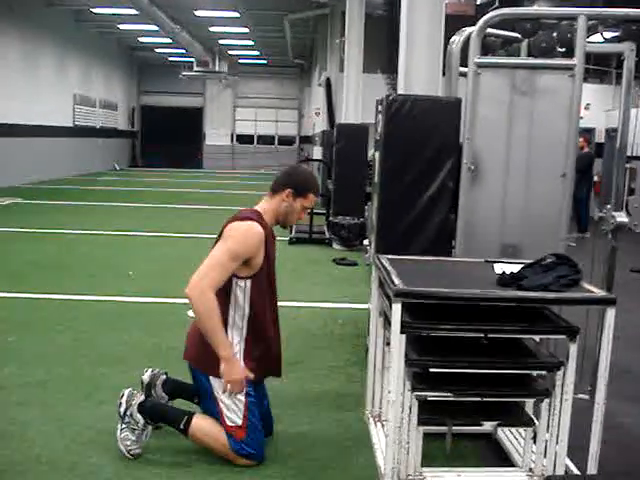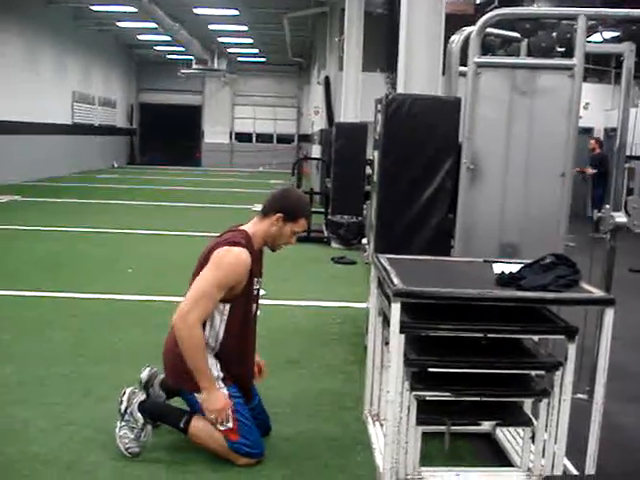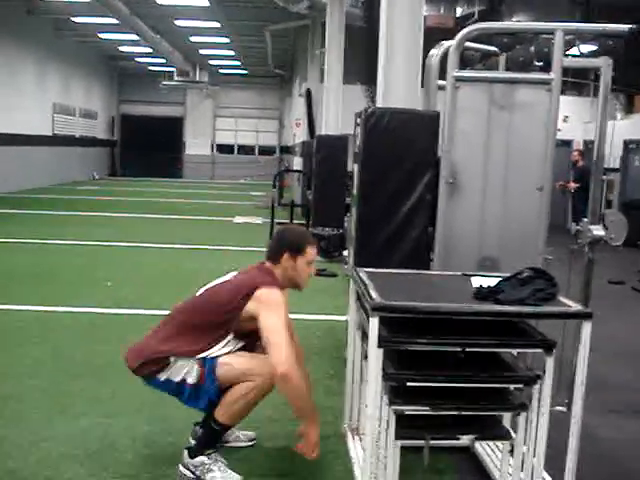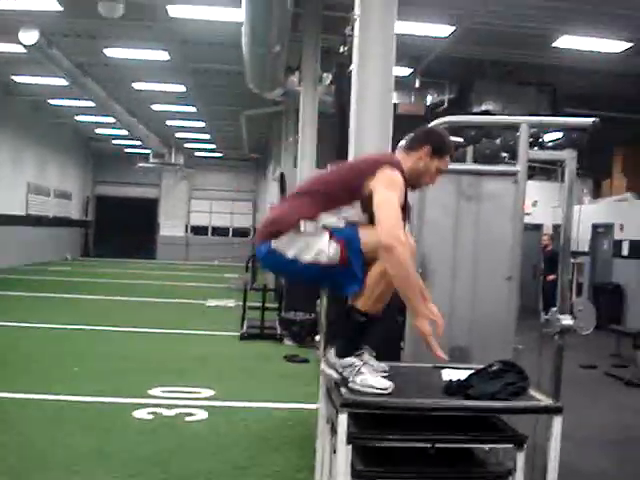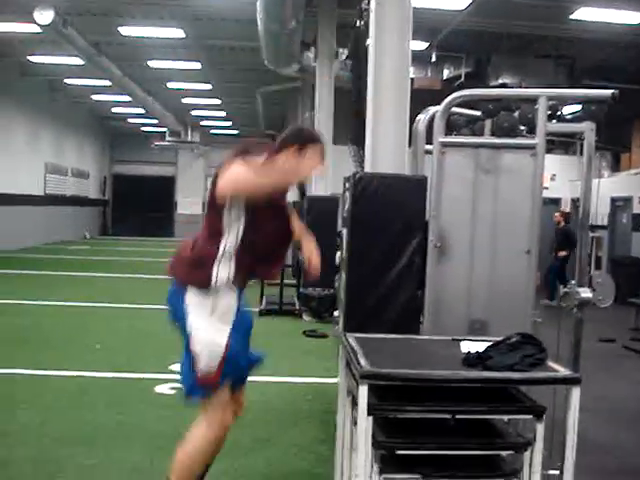
dt=1s
person 1, frame 1
left shoulder: (260, 227)
right shoulder: (249, 230)
right elbow: (198, 290)
left wrist: (255, 342)
right wrist: (228, 358)
left hip: (238, 350)
right hip: (220, 354)
left knee: (261, 428)
right knee: (248, 452)
left ankle: (166, 386)
right ankle: (145, 408)
person 1, frame 2
left shoulder: (248, 246)
right shoulder: (236, 256)
right elbow: (184, 320)
left wrist: (249, 356)
right wrist: (209, 390)
left hip: (222, 357)
right hip: (202, 362)
left knee: (261, 427)
right knee: (249, 452)
left ankle: (164, 386)
right ankle: (145, 408)
person 1, frame 3
left shoulder: (263, 279)
right shoulder: (269, 296)
left elbow: (288, 343)
right elbow: (284, 369)
left wrist: (305, 397)
right wrist: (310, 421)
left hip: (176, 347)
right hip: (162, 362)
left knee: (266, 351)
right knee: (264, 371)
left ankle: (211, 428)
right ankle: (198, 455)
person 1, frame 4
left shoulder: (385, 175)
right shoulder: (390, 176)
left elbow: (401, 247)
right elbow: (392, 246)
left wrist: (424, 301)
right wrist: (419, 314)
left hip: (286, 237)
right hip: (284, 241)
right knee: (389, 251)
left ankle: (348, 350)
right ankle: (344, 355)
person 1, frame 5
left shoulder: (267, 181)
right shoulder: (246, 168)
right elbow: (229, 192)
left wrist: (306, 240)
right wrist: (296, 173)
left hip: (223, 291)
right hip: (204, 292)
left knee: (230, 405)
right knee: (217, 411)
